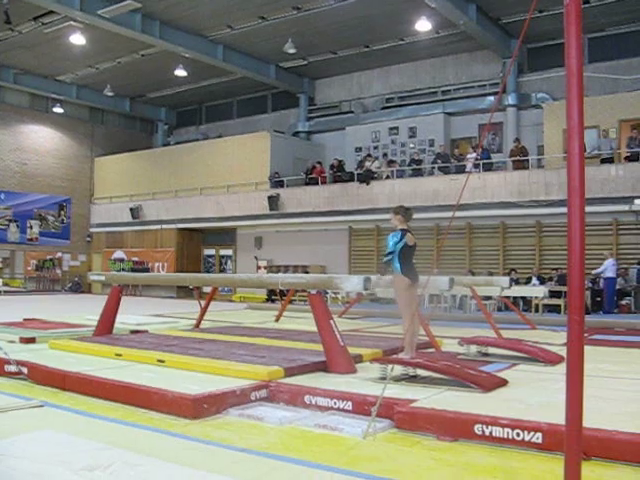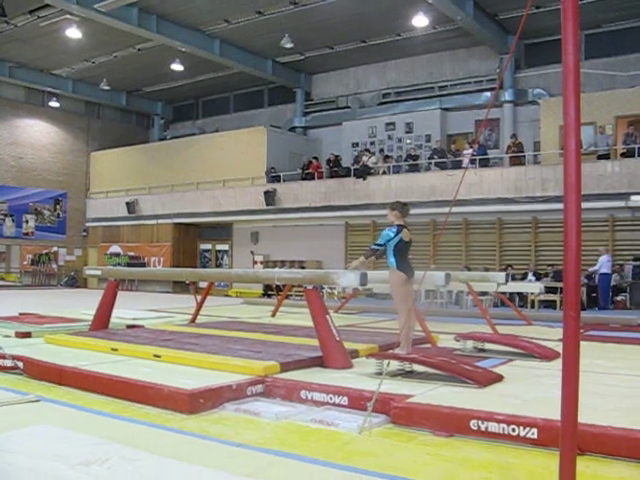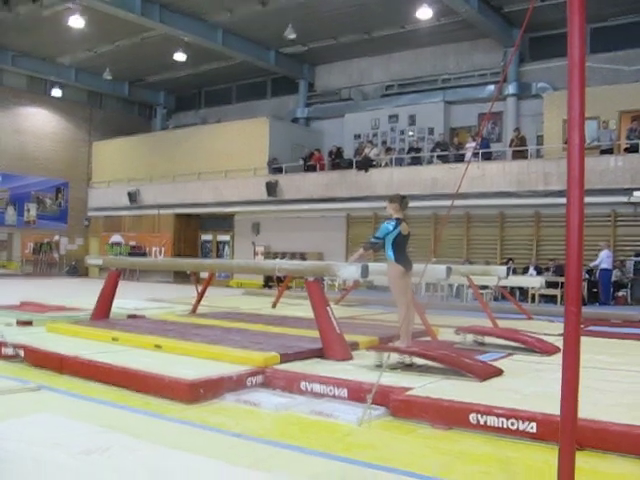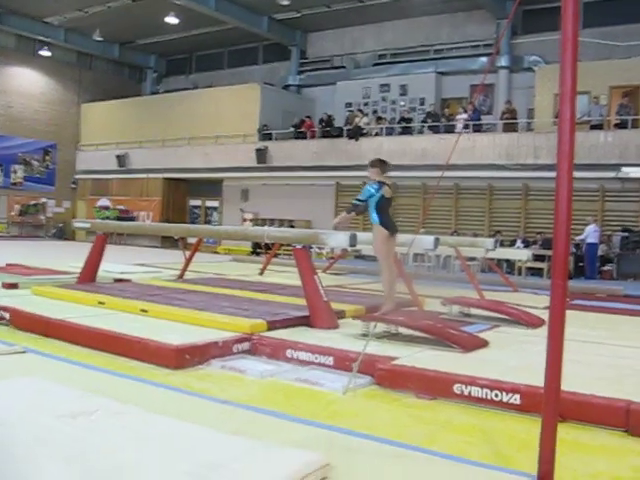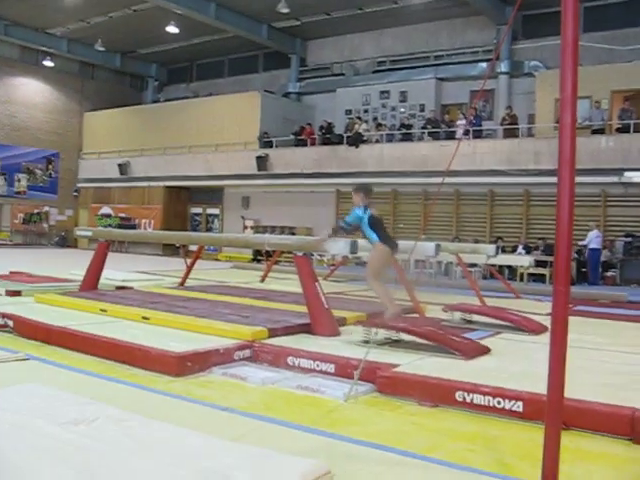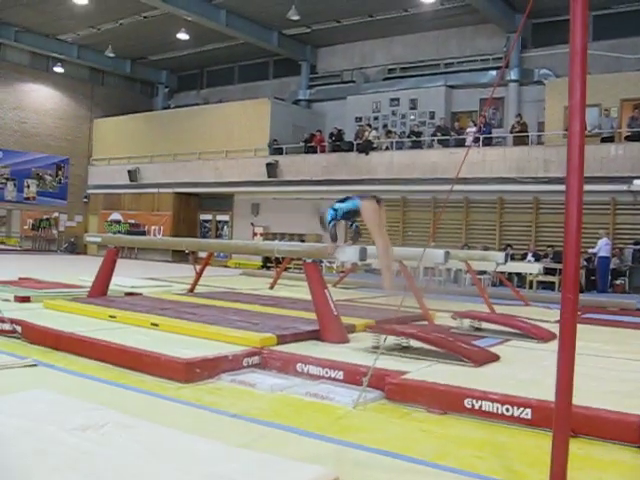
dt=0.3s
person 1, frame 1
left shoulder: (396, 235)
right shoulder: (410, 235)
left elbow: (388, 257)
left hip: (402, 277)
right hip: (411, 275)
left knee: (407, 315)
right knee: (412, 314)
left ankle: (407, 351)
right ankle: (411, 349)
person 1, frame 2
left shoulder: (392, 231)
right shoulder: (405, 231)
left elbow: (376, 247)
right elbow: (386, 250)
left wrist: (359, 261)
right wrist: (366, 261)
left hip: (398, 273)
right hip: (406, 271)
left knee: (402, 311)
right knee: (408, 310)
left ankle: (403, 347)
right ankle: (408, 345)
person 1, frame 3
left shoulder: (390, 224)
right shoulder: (403, 224)
left elbow: (375, 241)
right elbow: (385, 243)
left wrist: (359, 254)
right wrist: (366, 252)
left hip: (396, 265)
right hip: (405, 264)
left knee: (401, 303)
right knee: (407, 303)
left ankle: (403, 339)
right ankle: (407, 338)
person 1, frame 4
left shoulder: (372, 186)
right shoulder: (386, 187)
left elbow: (356, 203)
right elbow: (367, 205)
left wrist: (340, 217)
right wrist: (348, 217)
left hip: (381, 228)
right hip: (390, 227)
left knee: (386, 266)
right knee: (389, 266)
left ankle: (388, 303)
right ankle: (390, 301)
person 1, frame 5
left shoulder: (360, 210)
right shoulder: (367, 211)
left elbow: (343, 226)
right elbow: (354, 227)
left wrist: (330, 234)
right wrist: (339, 232)
left hip: (382, 246)
right hip: (389, 245)
left knee: (371, 278)
right knee: (374, 278)
left ankle: (392, 308)
right ankle: (391, 307)
person 1, frame 6
left shoulder: (331, 213)
left elbow: (332, 228)
right elbow: (356, 230)
left wrist: (335, 246)
left hip: (367, 204)
left knee: (379, 239)
right knee: (382, 239)
